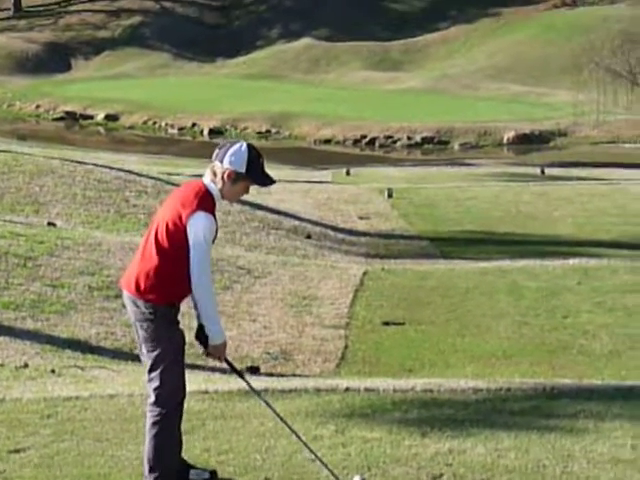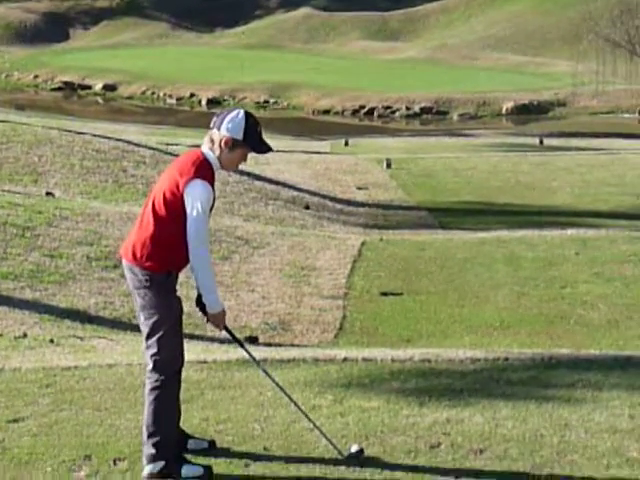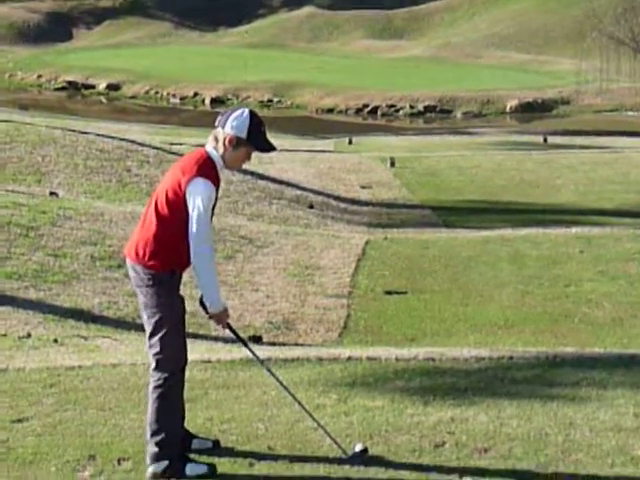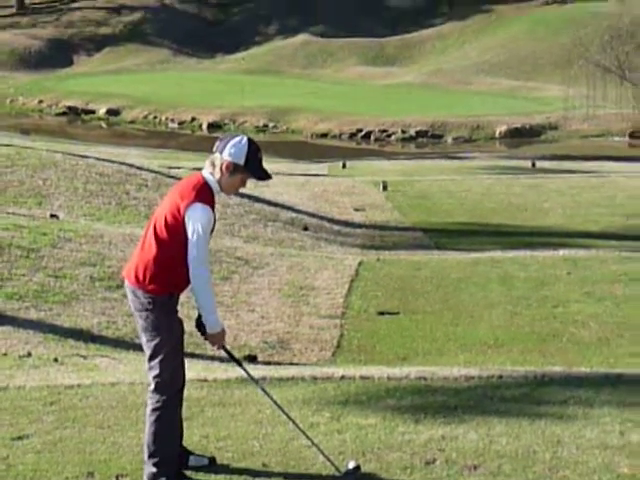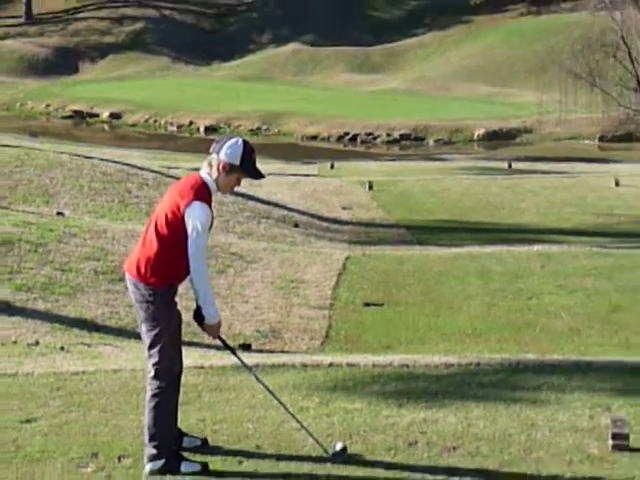
dt=0.2s
person 1, frame 1
left shoulder: (191, 192)
right shoulder: (202, 213)
left elbow: (191, 272)
right elbow: (201, 280)
left wrist: (205, 325)
right wrist: (216, 335)
left hip: (142, 294)
right hip: (153, 303)
left knee: (169, 389)
right knee: (166, 394)
person 1, frame 2
left shoulder: (192, 163)
right shoulder: (199, 180)
left elbow: (191, 241)
right elbow: (198, 248)
left wrist: (206, 295)
right wrist: (214, 304)
left hip: (147, 264)
right hip: (151, 271)
left knee: (168, 358)
right knee: (165, 362)
left ankle: (169, 436)
person 1, frame 3
left shoulder: (198, 163)
right shoulder: (201, 178)
left elbow: (196, 238)
right elbow: (199, 246)
left wrist: (210, 296)
right wrist: (215, 302)
left hip: (156, 265)
right hip: (154, 269)
left knee: (172, 357)
right knee: (169, 362)
left ankle: (174, 434)
person 1, frame 4
left shoulder: (193, 186)
right shoulder: (200, 204)
left elbow: (190, 261)
right elbow: (198, 270)
left wrist: (207, 318)
right wrist: (213, 324)
left hip: (150, 286)
right hip: (153, 293)
left knee: (170, 376)
right knee: (166, 382)
left ankle: (172, 451)
person 1, frame 5
left shoulder: (191, 185)
right shoulder: (198, 202)
left elbow: (188, 257)
right elbow: (197, 264)
left wrist: (202, 306)
right wrist: (211, 314)
left hip: (148, 279)
right hip: (152, 285)
left knee: (169, 364)
right knee: (165, 369)
left ankle: (167, 433)
right ankle: (159, 455)
